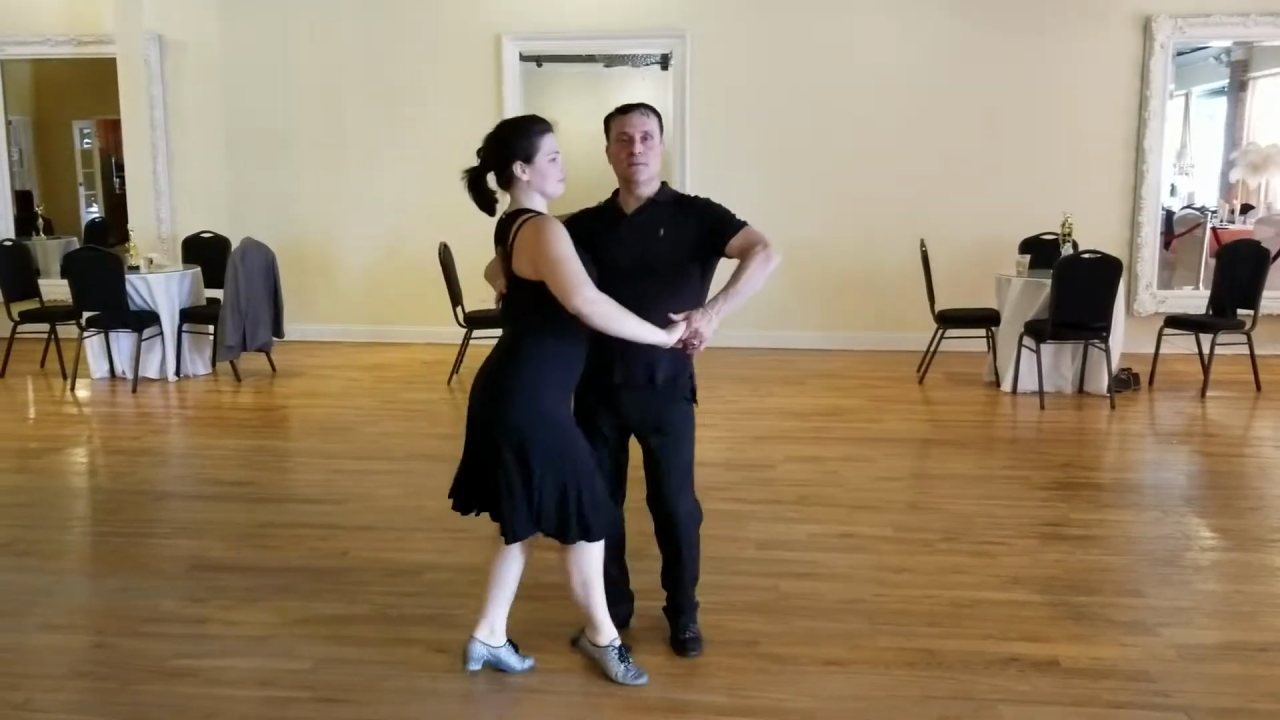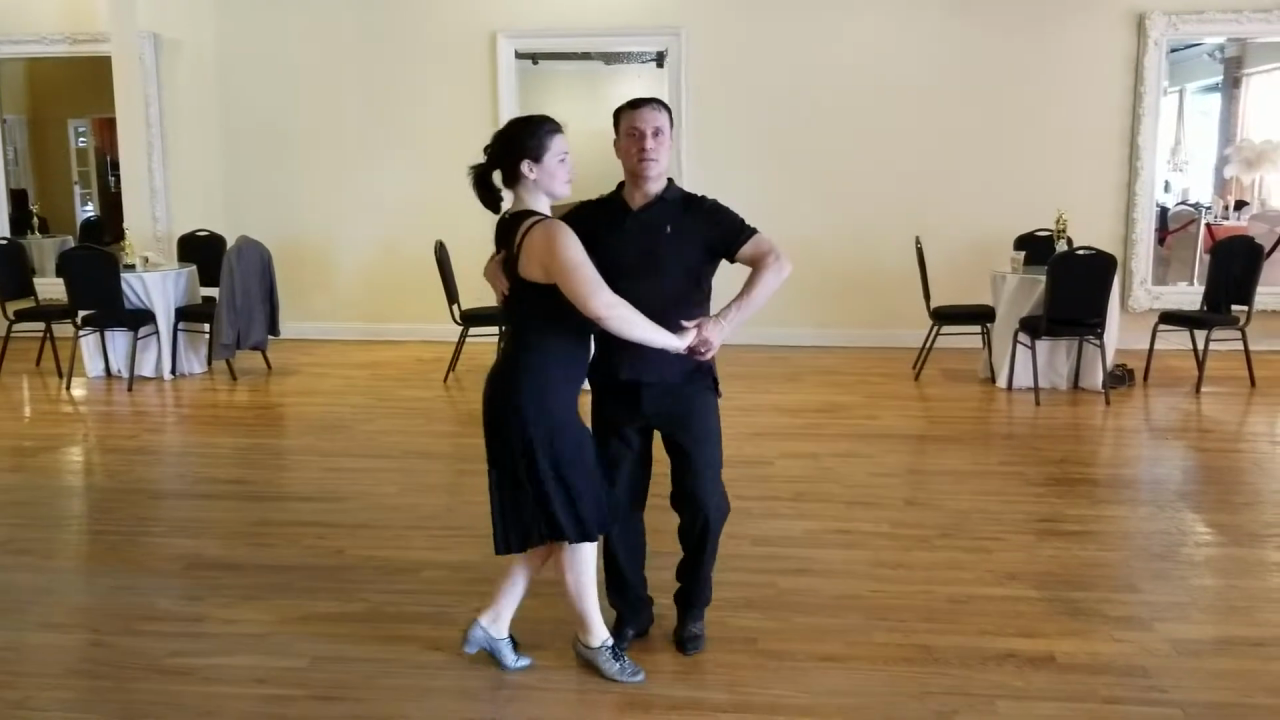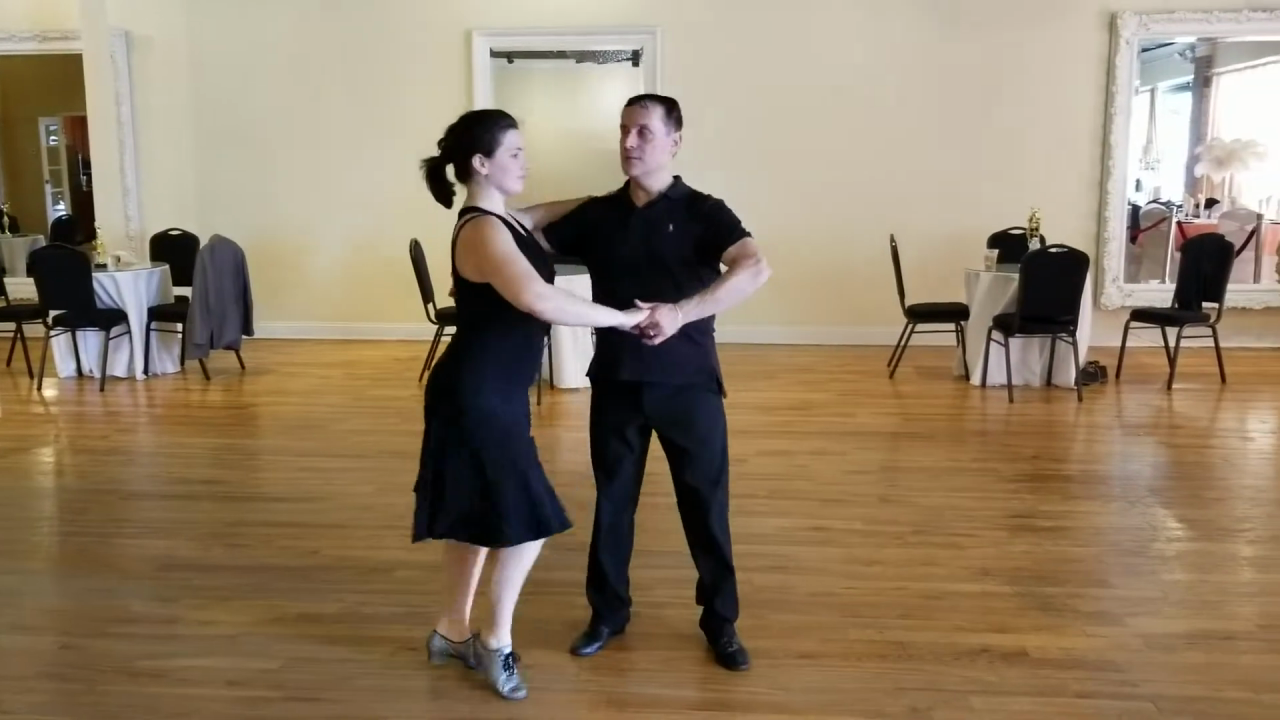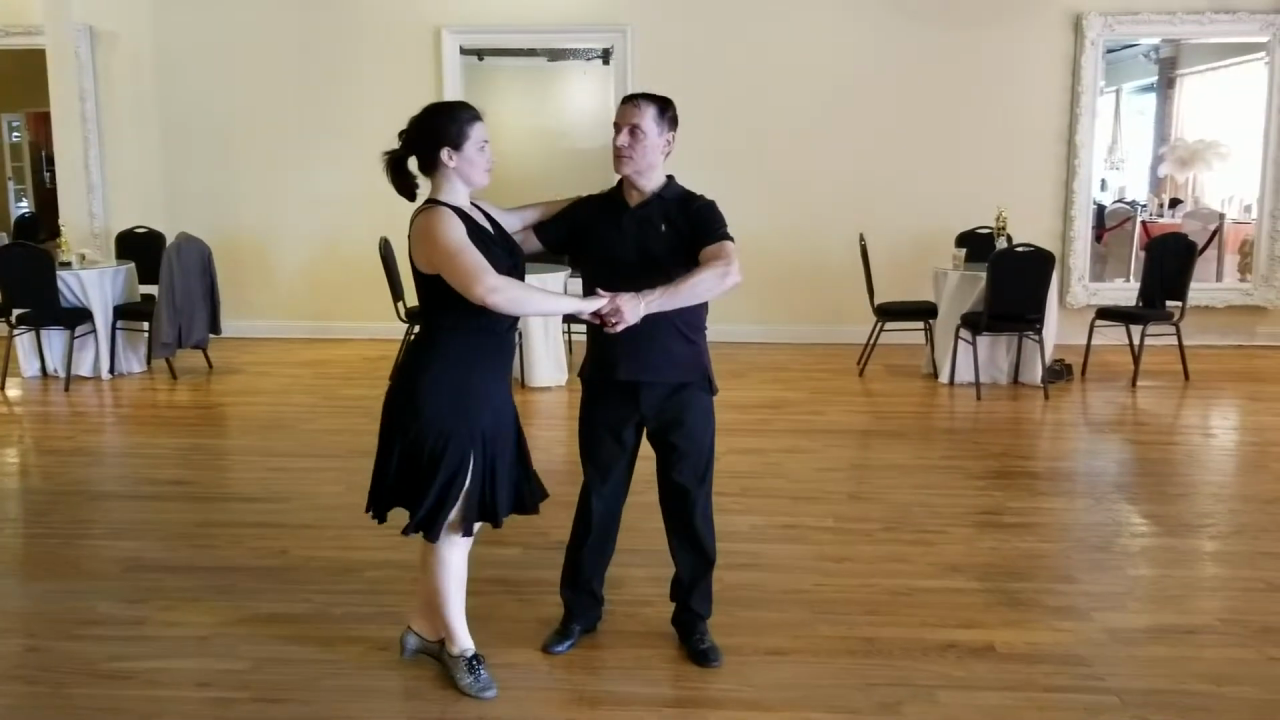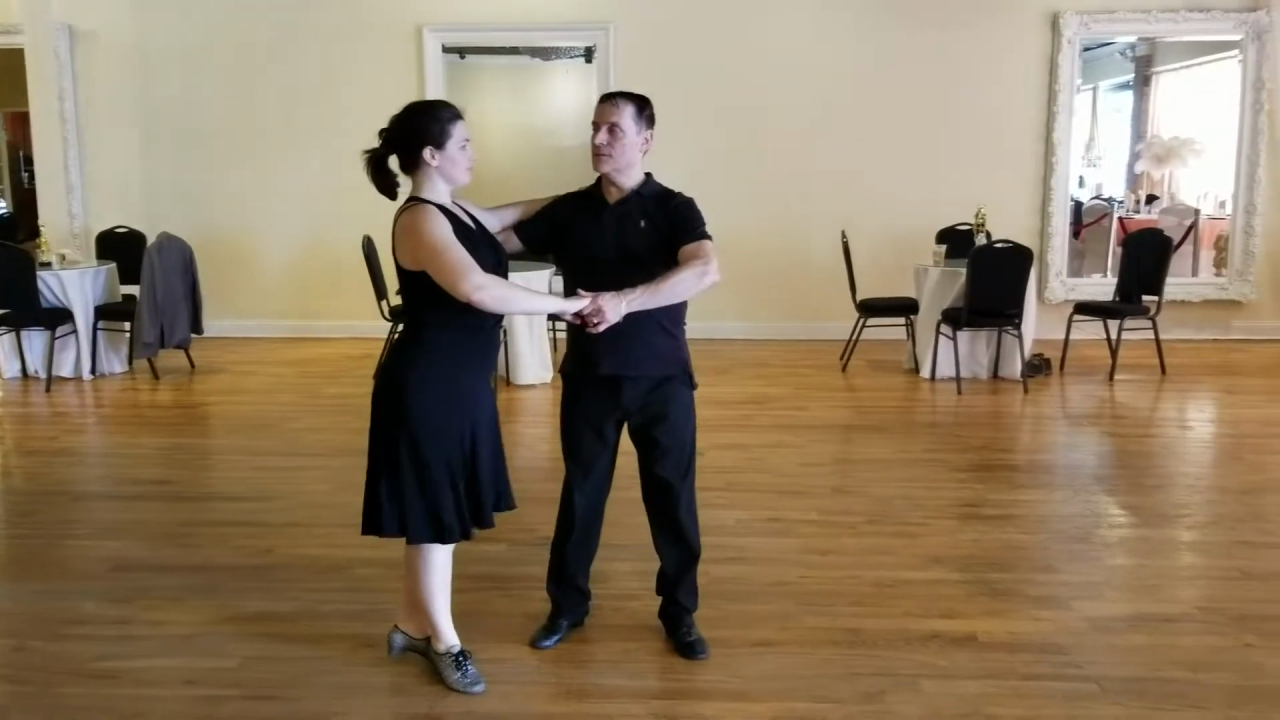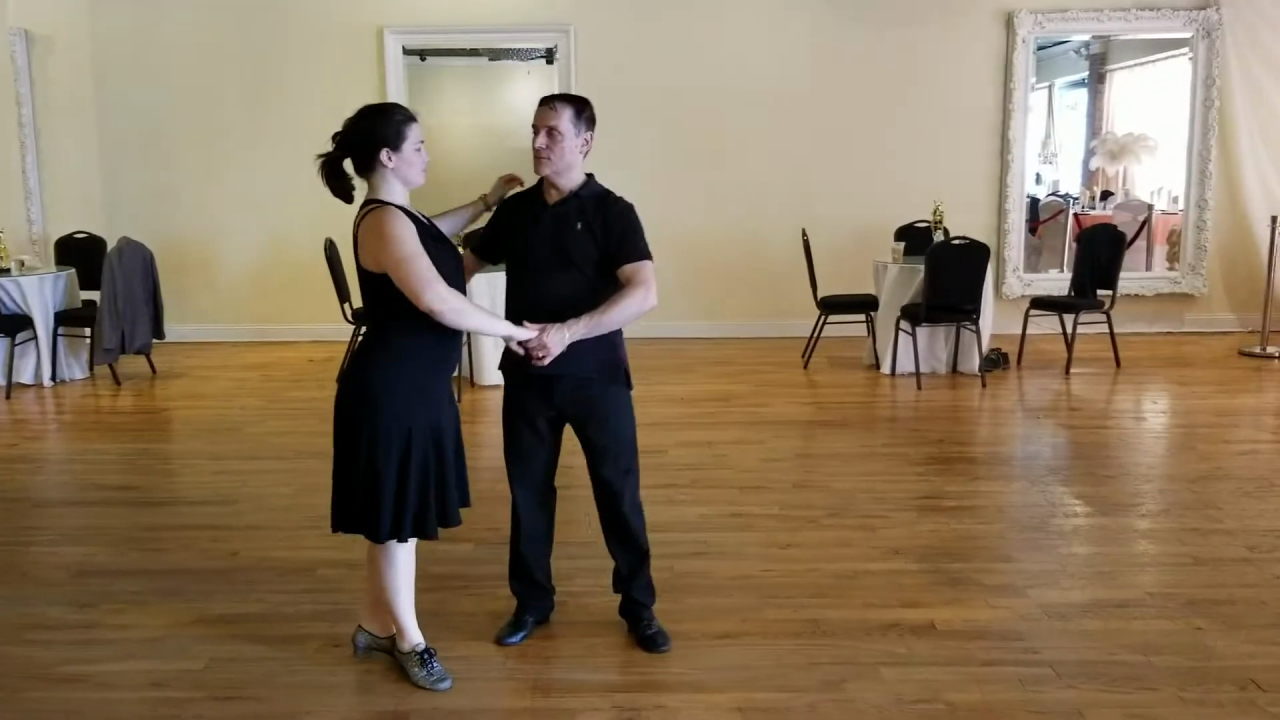
dt=0.4s
person 1, frame 1
left shoulder: (516, 224)
right shoulder: (542, 230)
right elbow: (584, 303)
right wrist: (661, 336)
left hip: (514, 388)
right hip: (529, 396)
left knee: (527, 521)
right knee: (582, 520)
left ankle: (489, 637)
right ankle: (602, 637)
person 1, frame 2
left shoulder: (515, 225)
right shoulder: (549, 236)
right elbow: (602, 307)
right wrist: (673, 341)
left hip: (524, 392)
right hip: (537, 400)
left knee: (548, 524)
right knee: (580, 523)
left ankle: (492, 625)
right ankle: (594, 639)
person 1, frame 3
left shoulder: (498, 220)
right shoulder: (481, 232)
left elbow: (543, 215)
right elbow: (539, 301)
right wrist: (622, 317)
left hip: (495, 391)
right hip: (476, 396)
left knee: (483, 519)
right knee: (526, 521)
left ankle: (451, 632)
right ankle: (496, 642)
person 1, frame 4
left shoulder: (472, 212)
right shoulder: (435, 222)
left elbow: (522, 219)
right elbow: (491, 292)
right wrist: (579, 304)
left hip: (481, 386)
right hip: (442, 391)
left knee: (461, 516)
right knee: (450, 520)
left ankle: (425, 628)
right ankle: (457, 645)
person 1, frame 5
left shoulder: (450, 212)
right shoulder: (420, 220)
left elbow: (497, 219)
right elbow: (477, 289)
right wrist: (562, 304)
left hip: (460, 384)
right hip: (426, 389)
left knee: (443, 514)
right knee: (432, 517)
left ankle: (412, 626)
right ankle: (443, 641)
person 1, frame 6
left shoulder: (398, 216)
right shoulder: (385, 222)
left elbow: (428, 240)
right elbow: (438, 301)
left wrist: (484, 204)
right wrist: (514, 330)
left hip: (416, 386)
right hip: (390, 390)
left knee: (401, 516)
right knee: (396, 519)
left ankle: (376, 625)
right ankle: (408, 640)
person 2, frame 1
left shoulder: (695, 215)
right shoulder: (586, 226)
left elbow: (764, 253)
left wrist: (713, 311)
left hip: (665, 387)
right hip: (597, 386)
left knee: (674, 503)
left ankle: (682, 610)
right ankle: (613, 606)
person 2, frame 2
left shoulder: (702, 214)
right shoulder: (590, 219)
left elbow: (776, 262)
left wrist: (727, 320)
right wrist: (501, 274)
left hip: (686, 382)
right hip: (616, 385)
left knee: (702, 499)
right knee: (619, 502)
left ankle: (691, 606)
right ankle: (630, 612)
person 2, frame 3
left shoulder: (704, 213)
right shoulder: (596, 215)
left elbow: (756, 268)
left wrist: (681, 312)
left hip: (688, 385)
right hip: (616, 384)
left knee: (705, 503)
right knee: (612, 499)
left ankle: (720, 620)
right ankle: (608, 611)
person 2, frame 4
left shoulder: (695, 211)
right shoulder: (588, 213)
left elbow: (727, 272)
right elbow: (513, 240)
left wrist: (642, 302)
left hip: (681, 384)
right hip: (609, 382)
left knee: (688, 502)
right knee: (599, 496)
left ankle: (693, 618)
right ankle: (580, 608)
person 2, frame 5
left shoulder: (673, 208)
right shoulder: (568, 210)
left elbow: (705, 271)
right elbow: (499, 243)
left wrist: (623, 301)
left hip: (661, 378)
right hip: (589, 377)
left knee: (672, 495)
right knee: (581, 492)
left ankle: (680, 612)
right ankle: (567, 604)
person 2, frame 6
left shoulder: (612, 212)
right shoulder: (513, 210)
left elbow: (644, 293)
right elbow: (468, 264)
left wrist: (568, 332)
left hip: (596, 376)
right hip: (527, 375)
left knee: (618, 492)
right knee: (528, 489)
left ankle: (639, 603)
right ankle: (531, 601)
